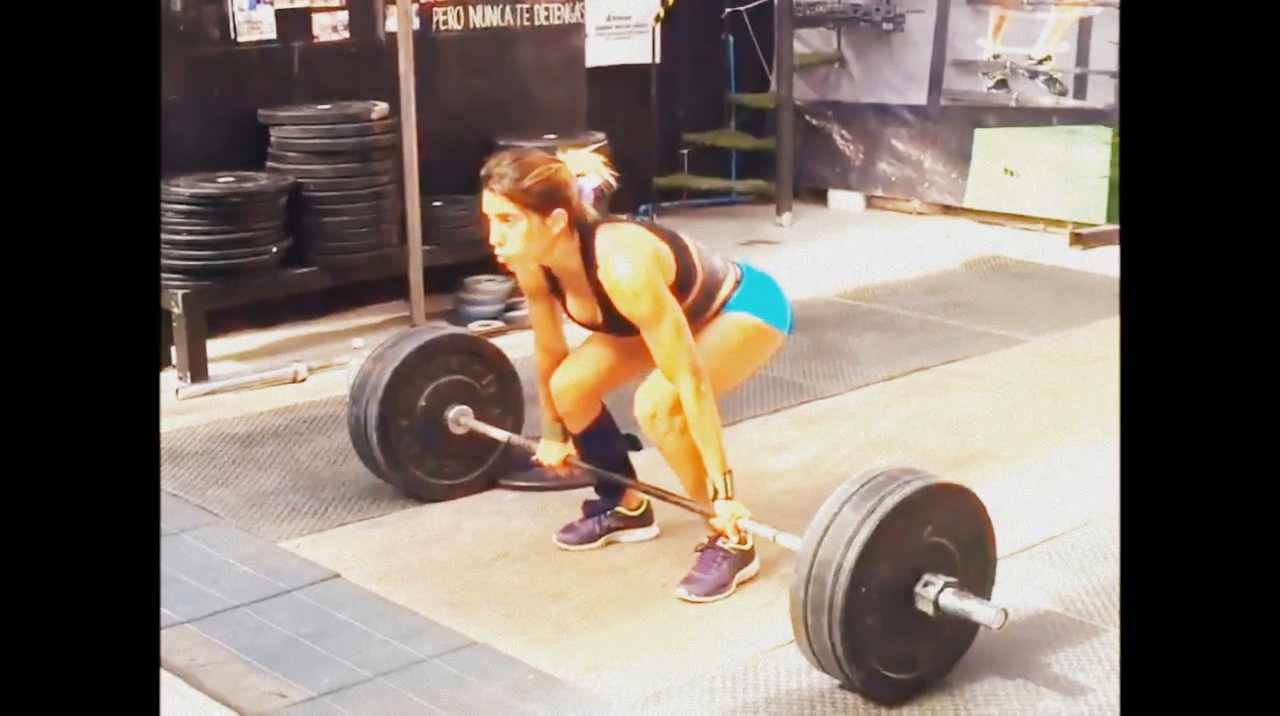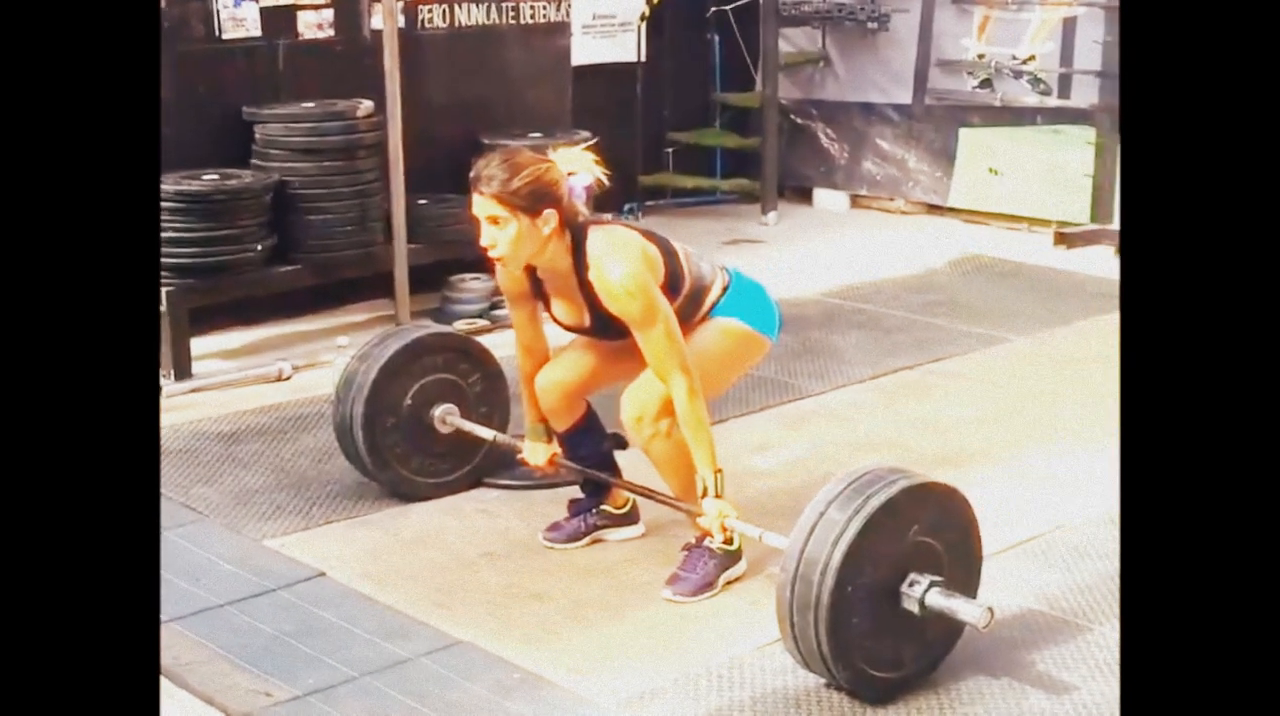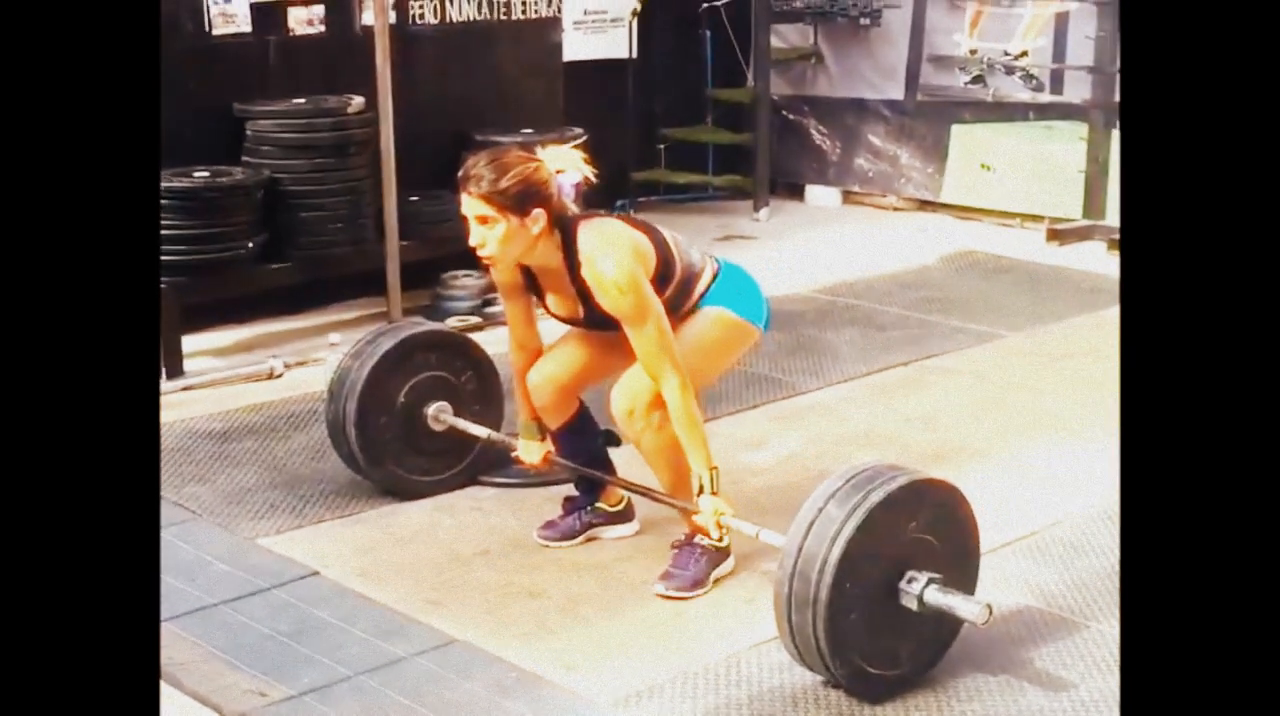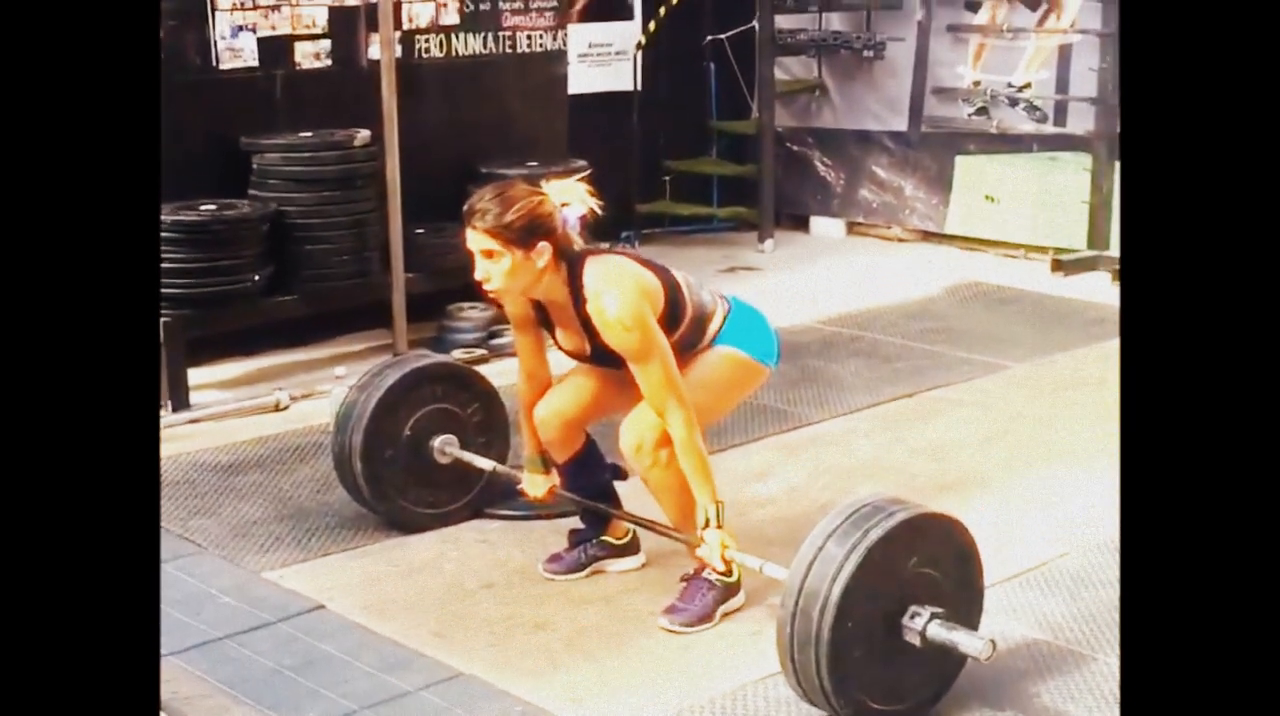
dt=0.7s
person 1, frame 1
left shoulder: (622, 267)
right shoulder: (531, 261)
left elbow: (689, 382)
right elbow: (549, 350)
left wrist: (723, 491)
right wrist: (553, 432)
left hip: (746, 306)
right hip: (680, 309)
left knee: (656, 405)
right knee: (569, 385)
left ankle: (730, 541)
right ankle: (626, 507)
person 1, frame 2
left shoulder: (613, 269)
right shoulder: (516, 266)
left elbow: (681, 382)
right elbow: (531, 353)
left wrist: (711, 490)
right wrist: (536, 432)
left hip: (733, 311)
right hip: (668, 314)
left knee: (643, 409)
right knee: (554, 386)
left ankle: (717, 542)
right ankle: (612, 506)
person 1, frame 3
left shoulder: (604, 264)
right shoulder: (510, 260)
left elbow: (670, 378)
right elbow: (525, 349)
left wrist: (706, 486)
right wrist: (530, 430)
left hip: (722, 300)
right hip: (658, 303)
left knee: (633, 400)
right knee: (547, 382)
left ankle: (708, 538)
right ankle: (605, 503)
person 1, frame 4
left shoulder: (610, 301)
right shoulder: (521, 292)
left elbow: (676, 414)
right elbow: (532, 381)
left wrist: (711, 519)
right wrist: (535, 463)
left hip: (733, 339)
right hip: (668, 341)
left knee: (641, 437)
right knee: (553, 417)
left ankle: (717, 572)
right ankle: (610, 536)
